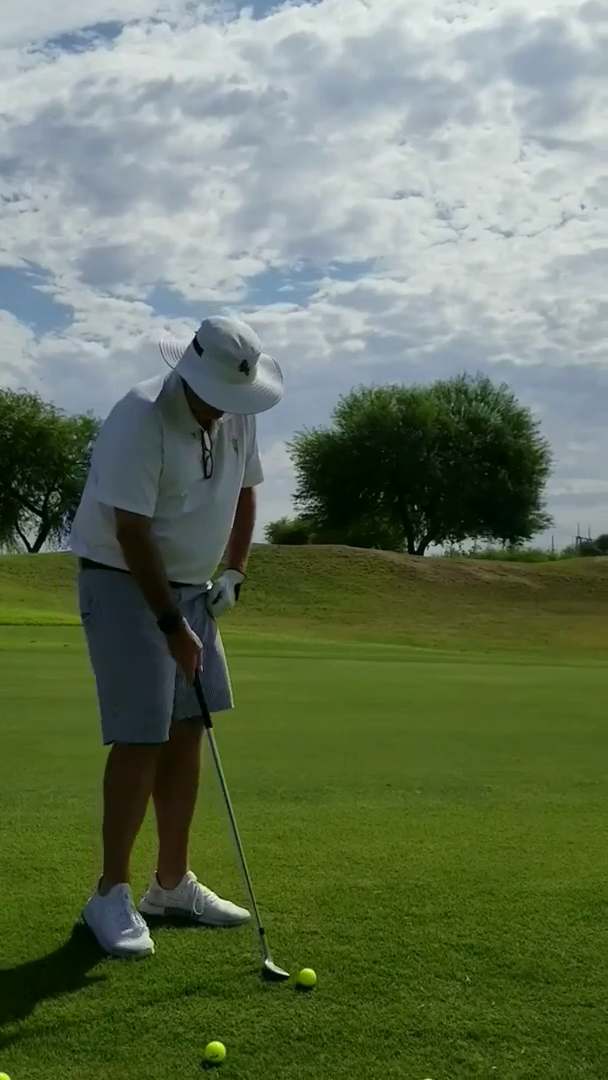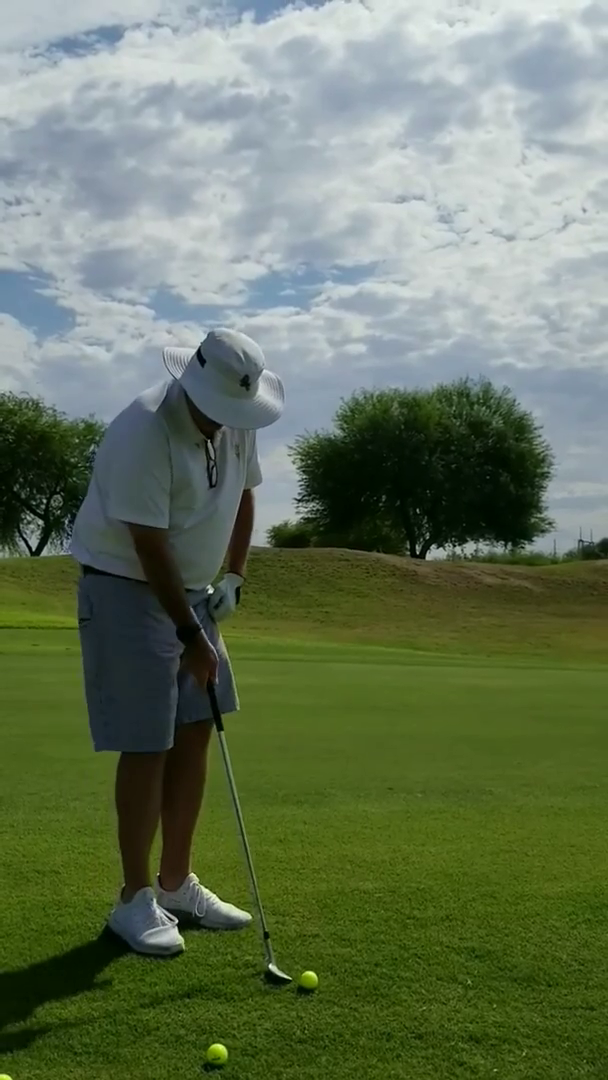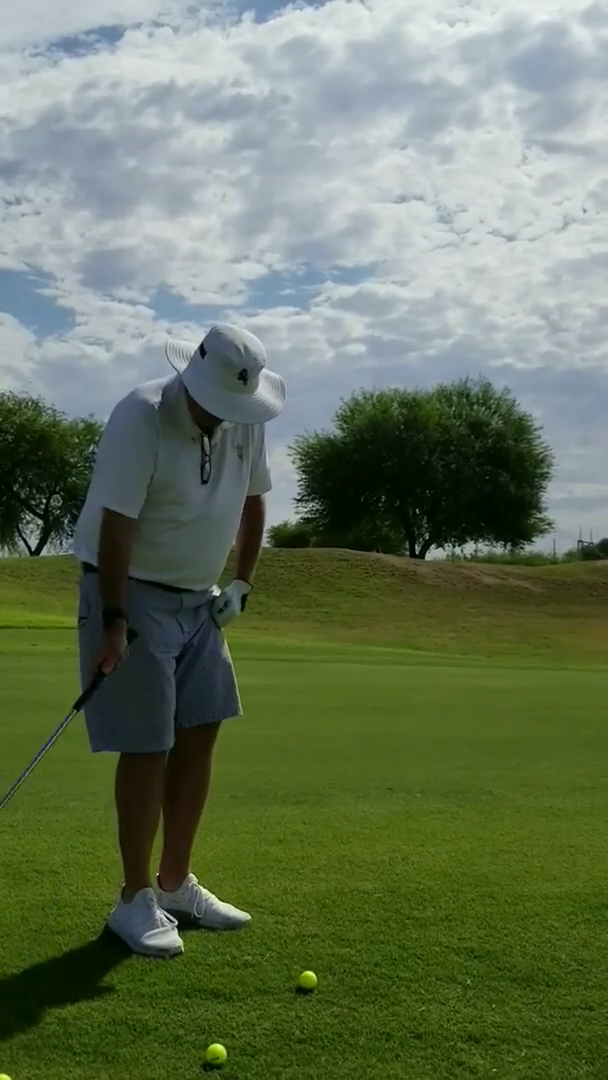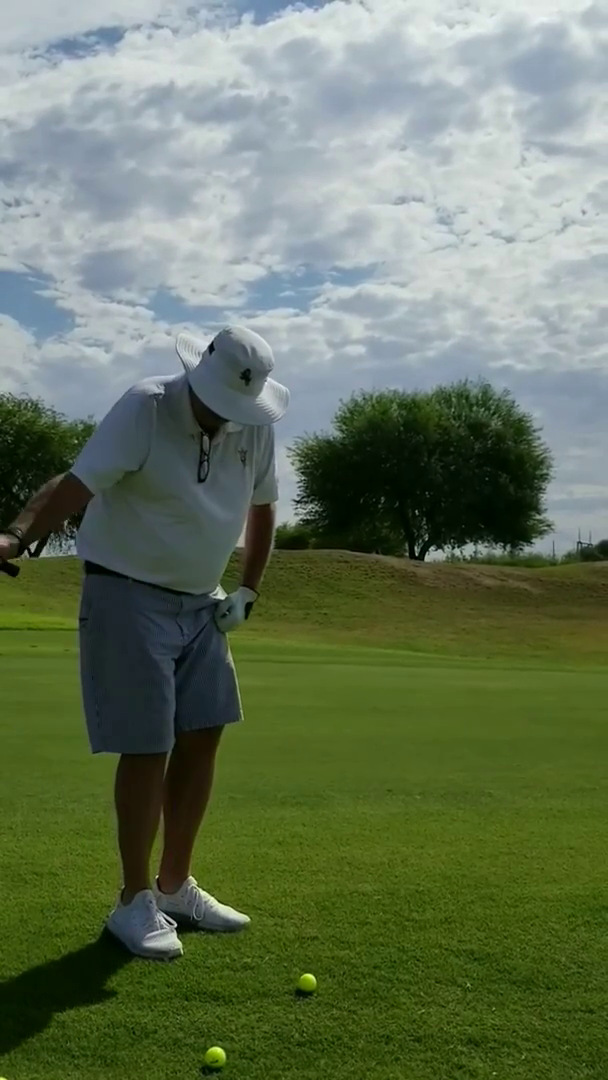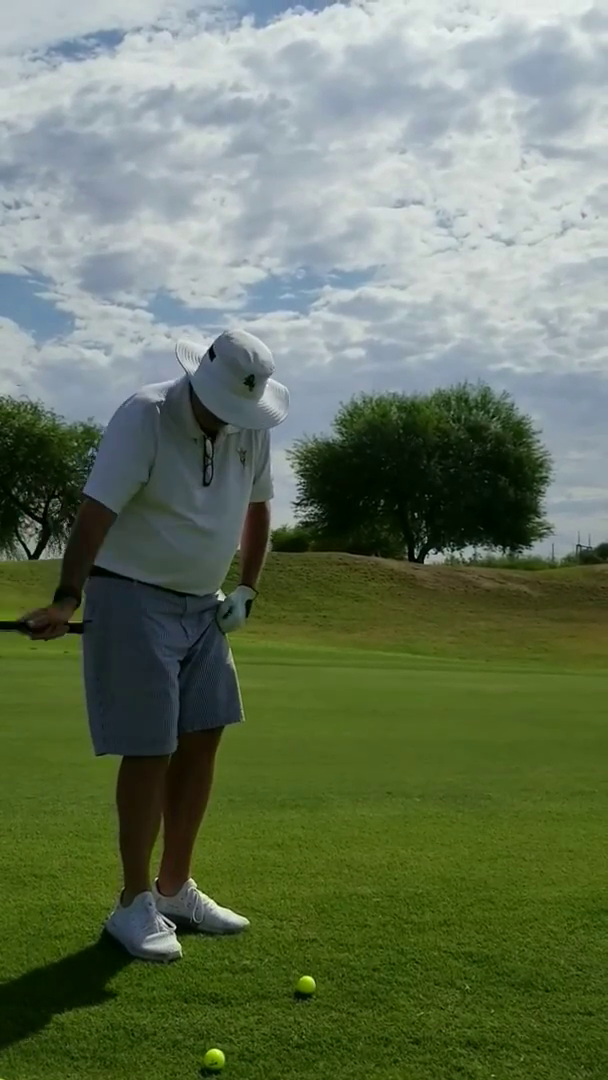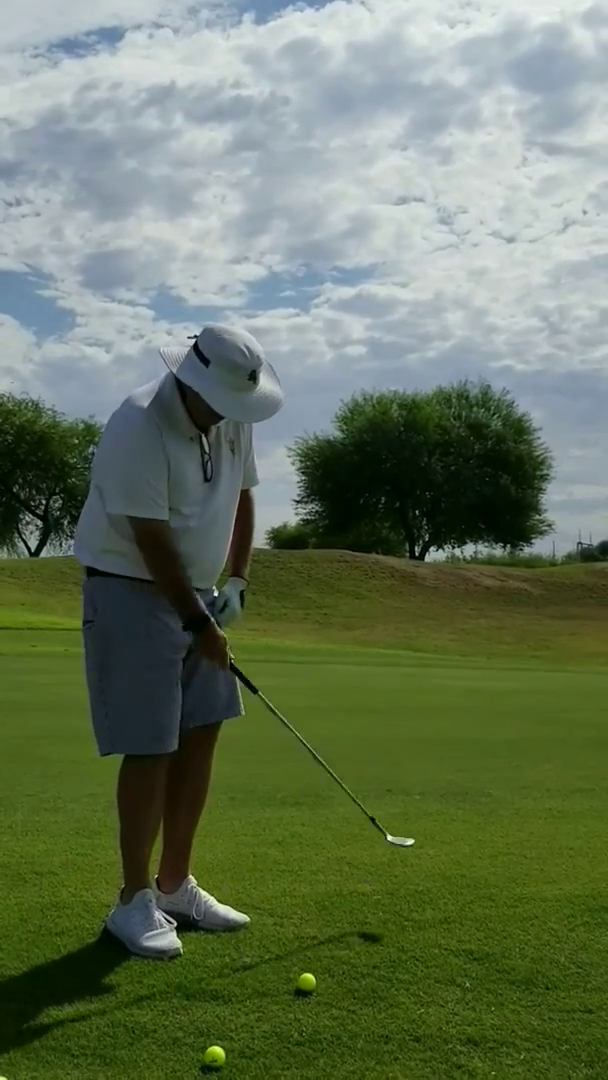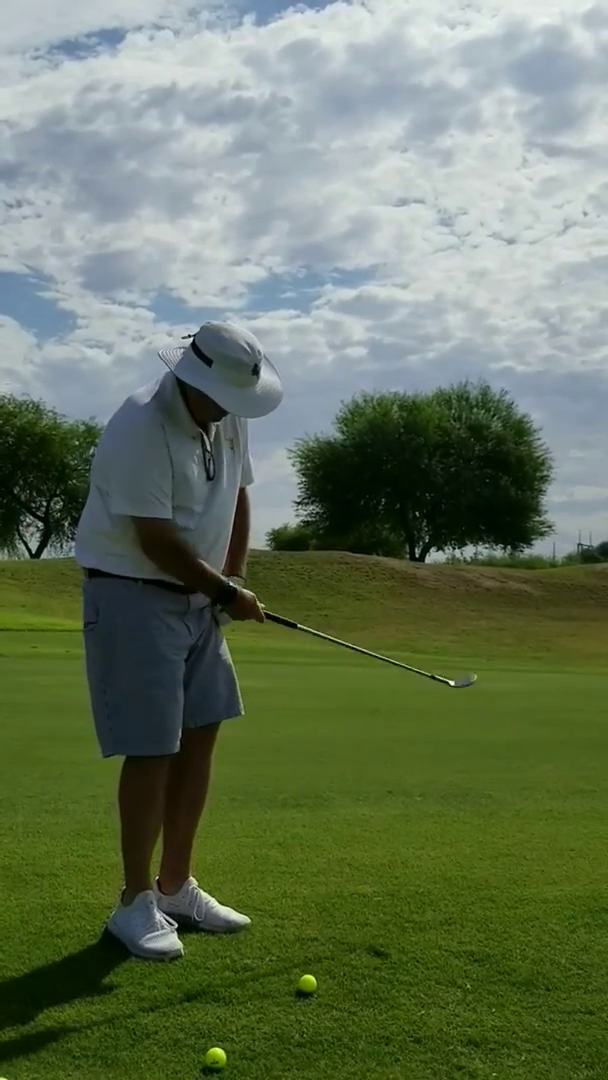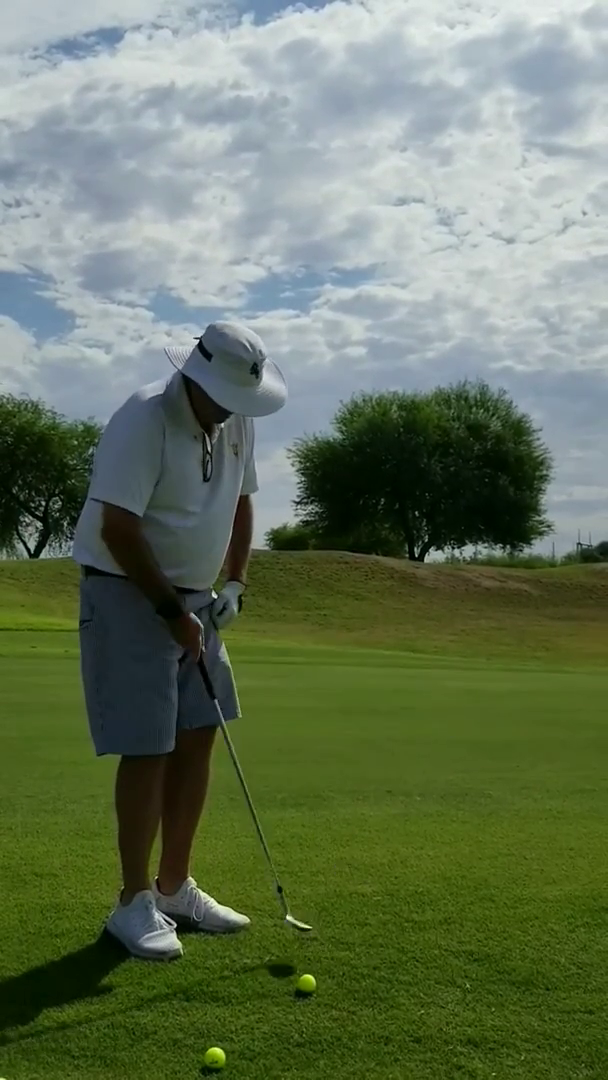
dt=0.4s
person 1, frame 1
left shoulder: (238, 415)
right shoulder: (139, 418)
left elbow: (244, 492)
right elbow: (132, 532)
left wrist: (233, 575)
right wrist: (171, 624)
left hip: (190, 588)
right hip: (124, 584)
left knee: (186, 734)
right knee: (141, 736)
left ankle: (172, 882)
right ankle: (111, 894)
person 1, frame 2
left shoulder: (238, 420)
right shoulder: (143, 429)
left elbow: (242, 495)
right elbow: (149, 545)
left wrist: (232, 579)
right wrist: (191, 636)
left hip: (190, 592)
right hip: (127, 589)
left knee: (193, 735)
right knee: (147, 746)
left ankle: (176, 884)
right ankle: (135, 897)
person 1, frame 3
left shoulder: (246, 423)
right shoulder: (140, 417)
left elbow: (252, 500)
right elbow: (115, 524)
left wrist: (242, 583)
right wrist: (112, 624)
left hip: (199, 598)
right hip: (133, 595)
left knee: (199, 737)
right knee: (147, 747)
left ankle: (177, 883)
right ankle: (136, 899)
person 1, frame 4
left shoulder: (255, 427)
right shoulder: (141, 410)
left elbow: (262, 508)
right elbow: (76, 484)
left wrist: (248, 591)
left hip: (200, 601)
right hip: (128, 595)
left knee: (202, 739)
right knee: (146, 750)
left ankle: (175, 886)
right ankle: (134, 900)
person 1, frame 5
left shoulder: (252, 429)
right shoulder: (142, 418)
left elbow: (256, 508)
right elbow: (97, 514)
left wrist: (246, 590)
right wrist: (65, 598)
left hip: (199, 604)
right hip: (131, 598)
left knee: (202, 740)
right knee: (149, 751)
left ankle: (175, 887)
right ankle: (134, 902)
person 1, frame 6
left shoulder: (232, 418)
right shoulder: (138, 426)
left elbow: (241, 497)
right elbow: (152, 542)
left wrist: (236, 582)
right wrist: (200, 624)
left hip: (198, 597)
right hip: (131, 595)
left knee: (200, 737)
right knee: (150, 748)
left ankle: (175, 885)
right ankle: (135, 899)
person 1, frame 7
left shoulder: (228, 418)
right shoulder: (140, 426)
left elbow: (236, 497)
right elbow: (155, 540)
left wrist: (233, 581)
right wrist: (224, 593)
left hip: (195, 599)
right hip: (133, 597)
left knee: (199, 739)
right knee: (152, 750)
left ankle: (176, 887)
right ankle: (136, 902)
person 1, frame 8
left shoulder: (236, 422)
right shoulder: (141, 421)
left elbow: (240, 503)
right elbow: (117, 529)
left wrist: (235, 585)
right wrist: (171, 612)
left hip: (193, 599)
right hip: (128, 598)
left knee: (197, 740)
right knee: (147, 750)
left ankle: (175, 887)
right ankle: (134, 902)
